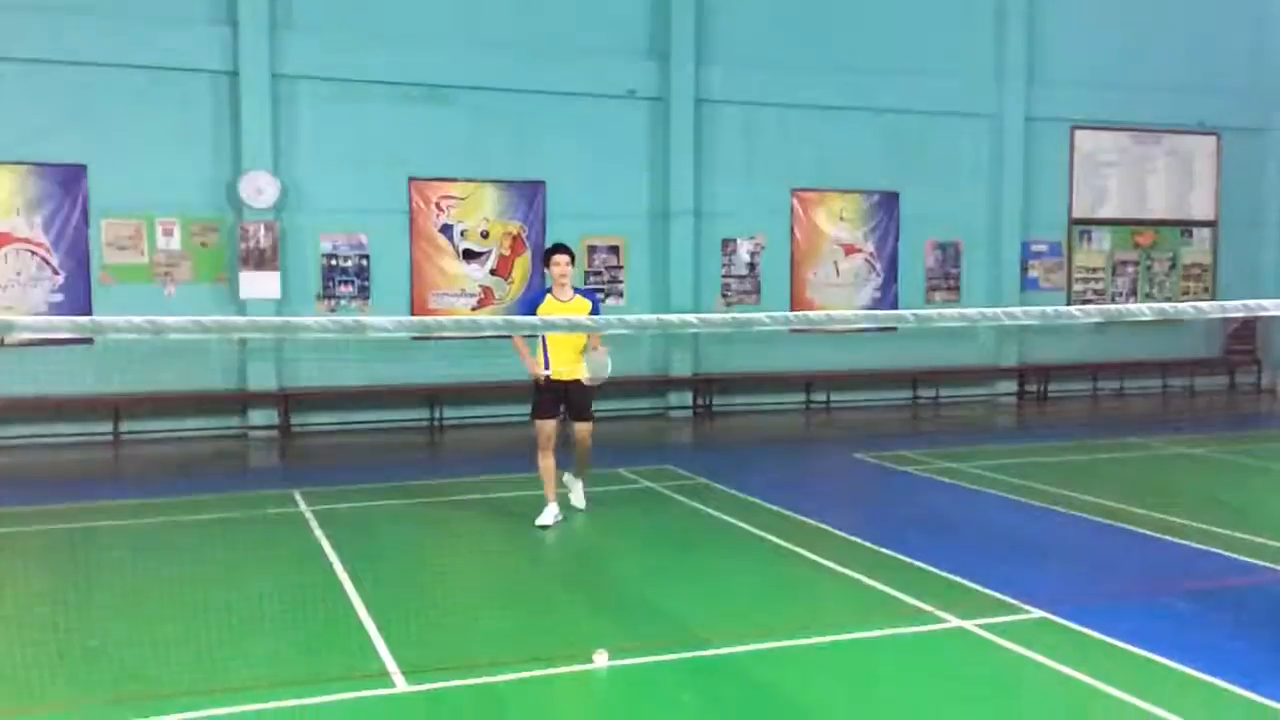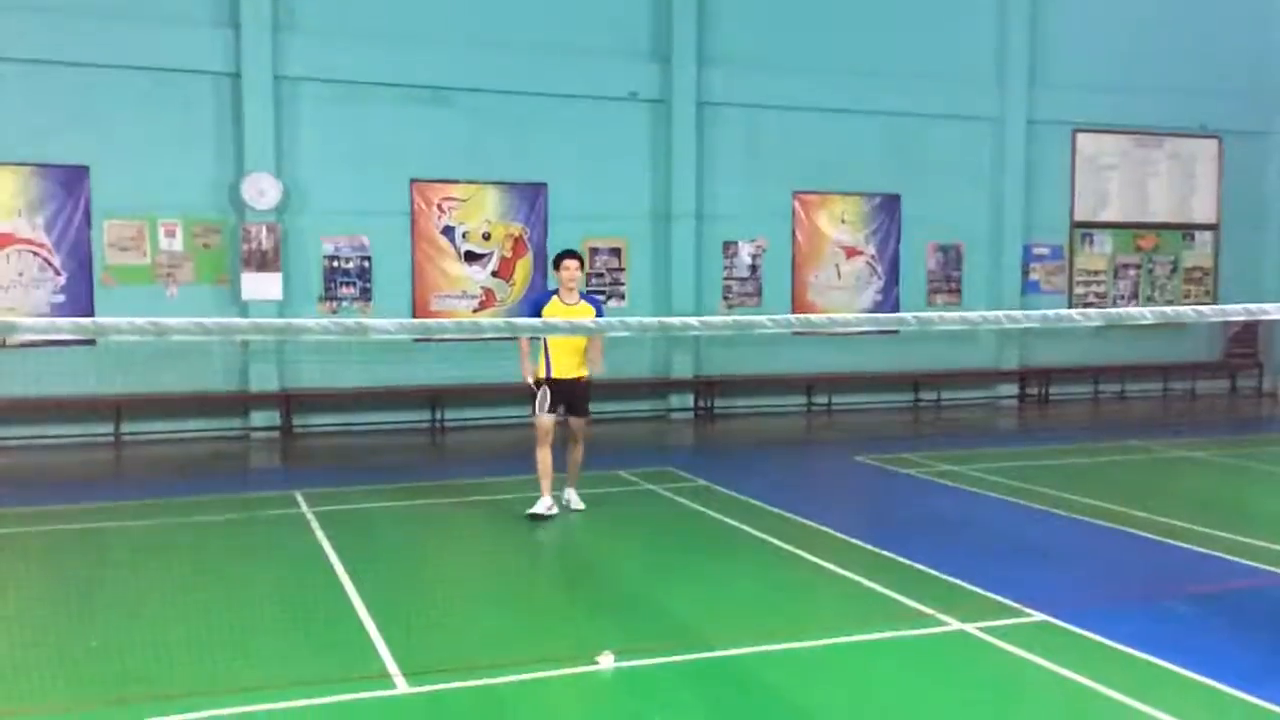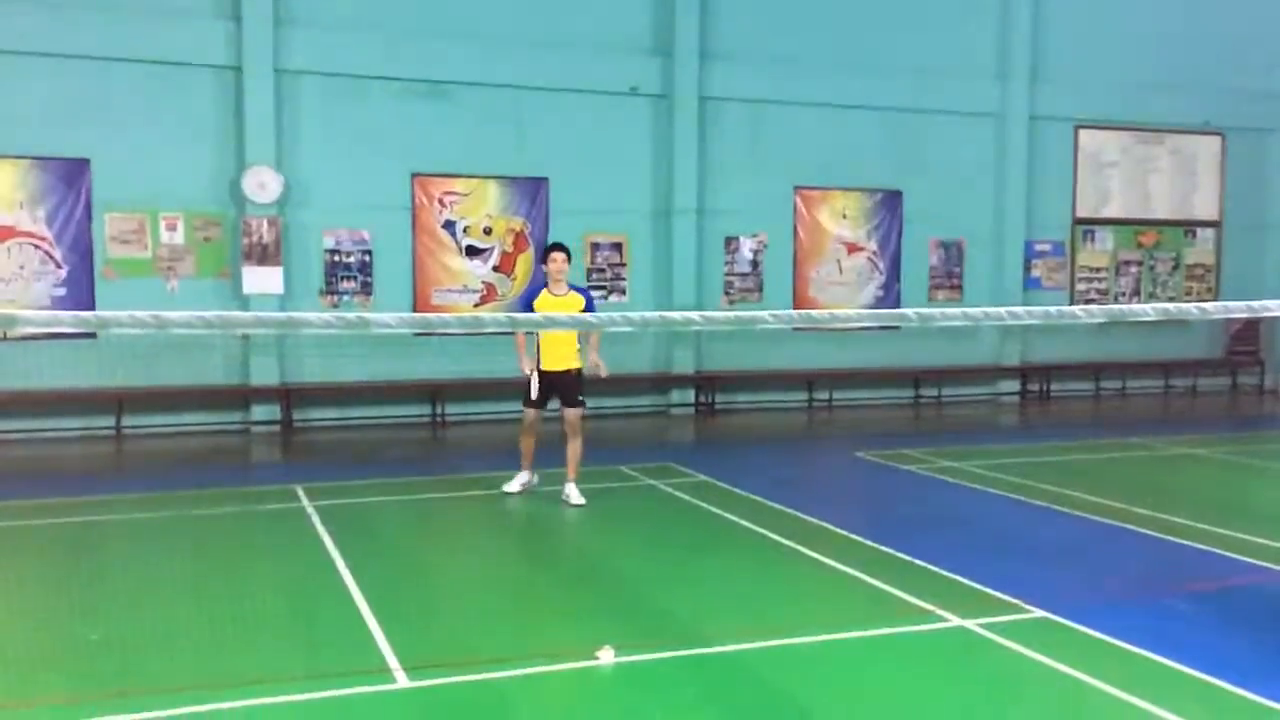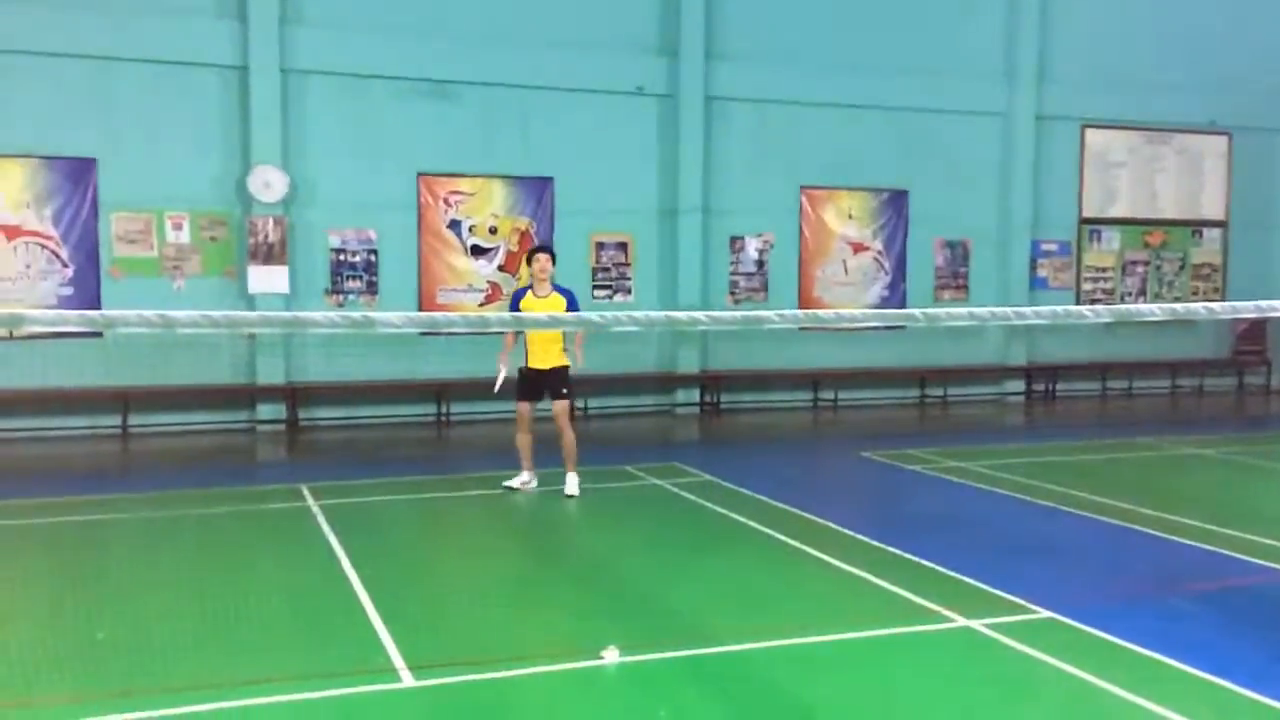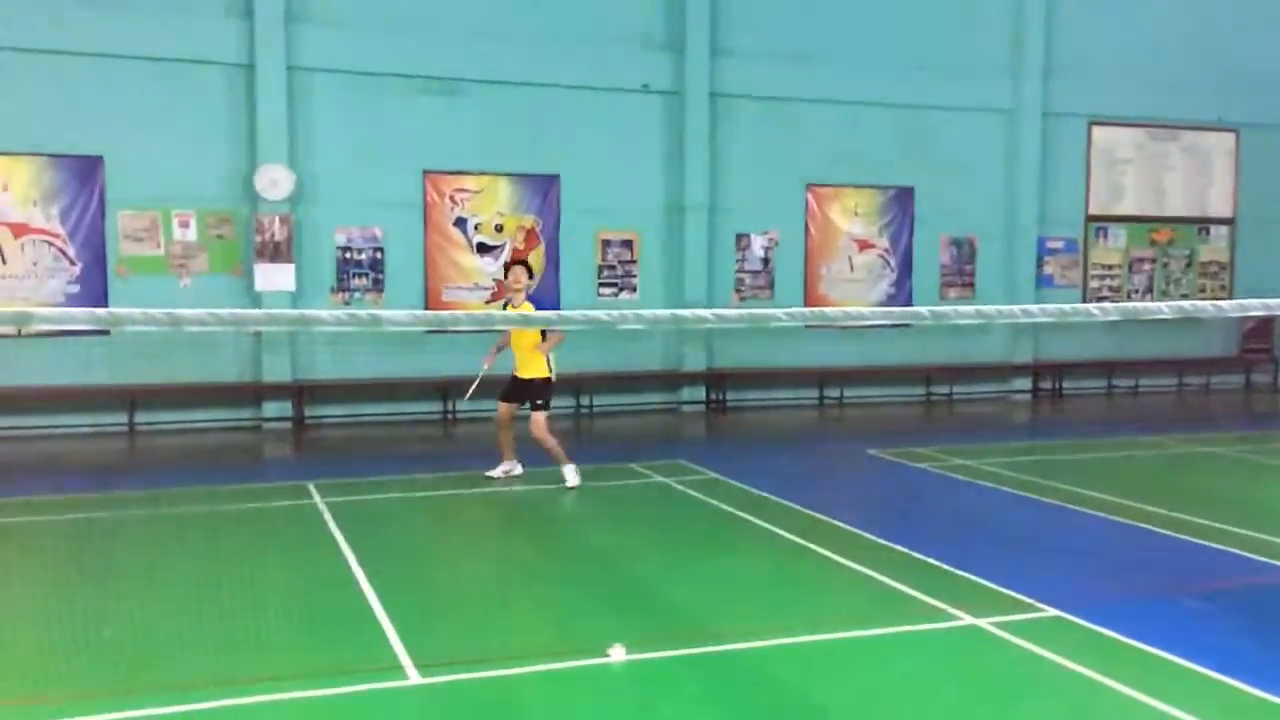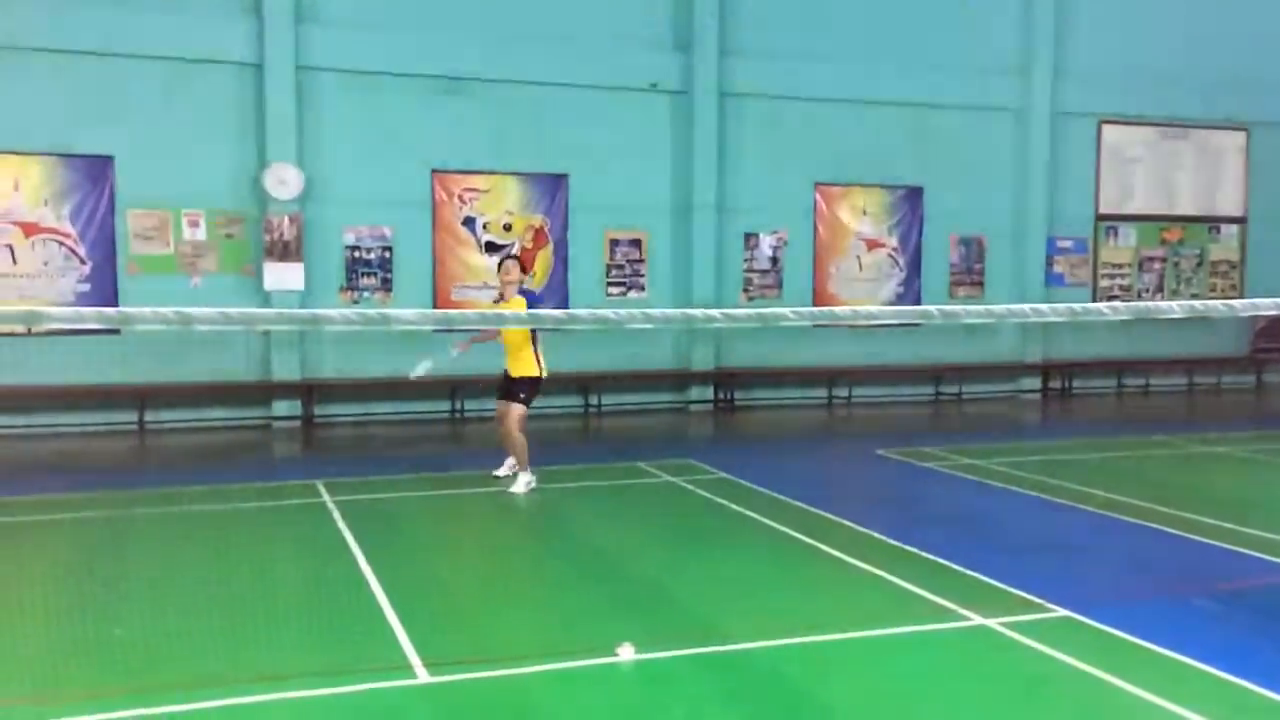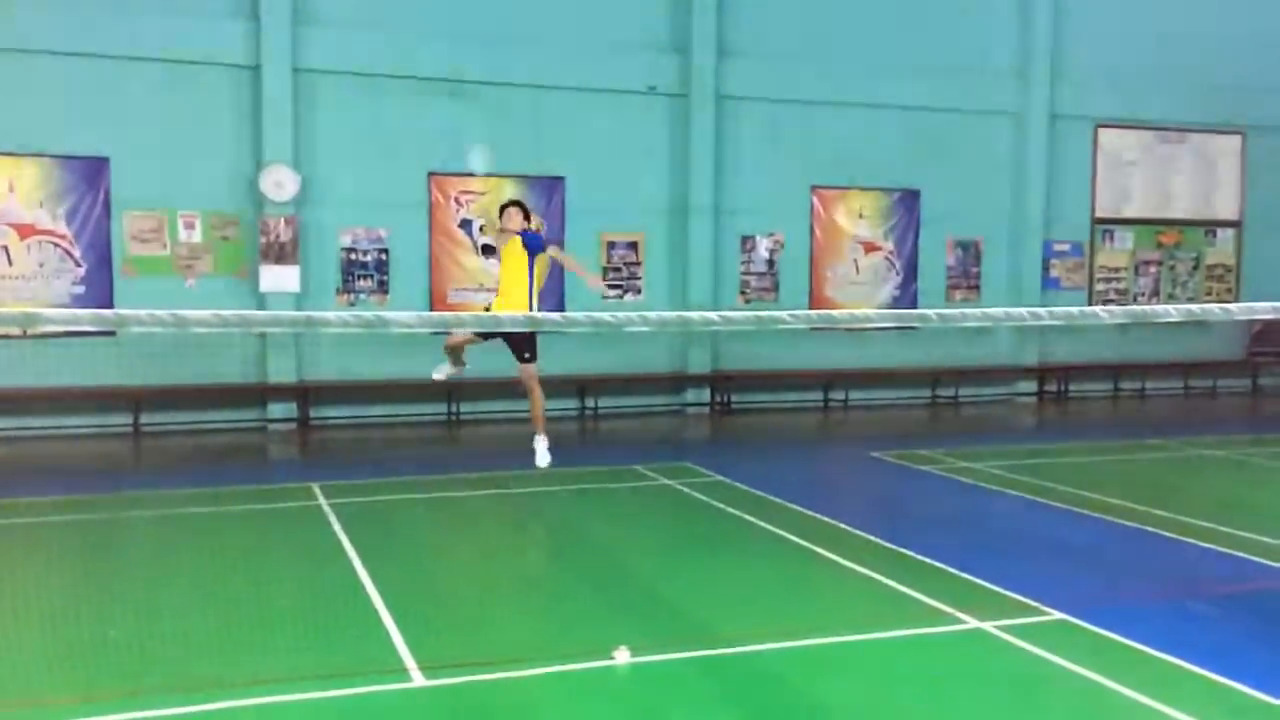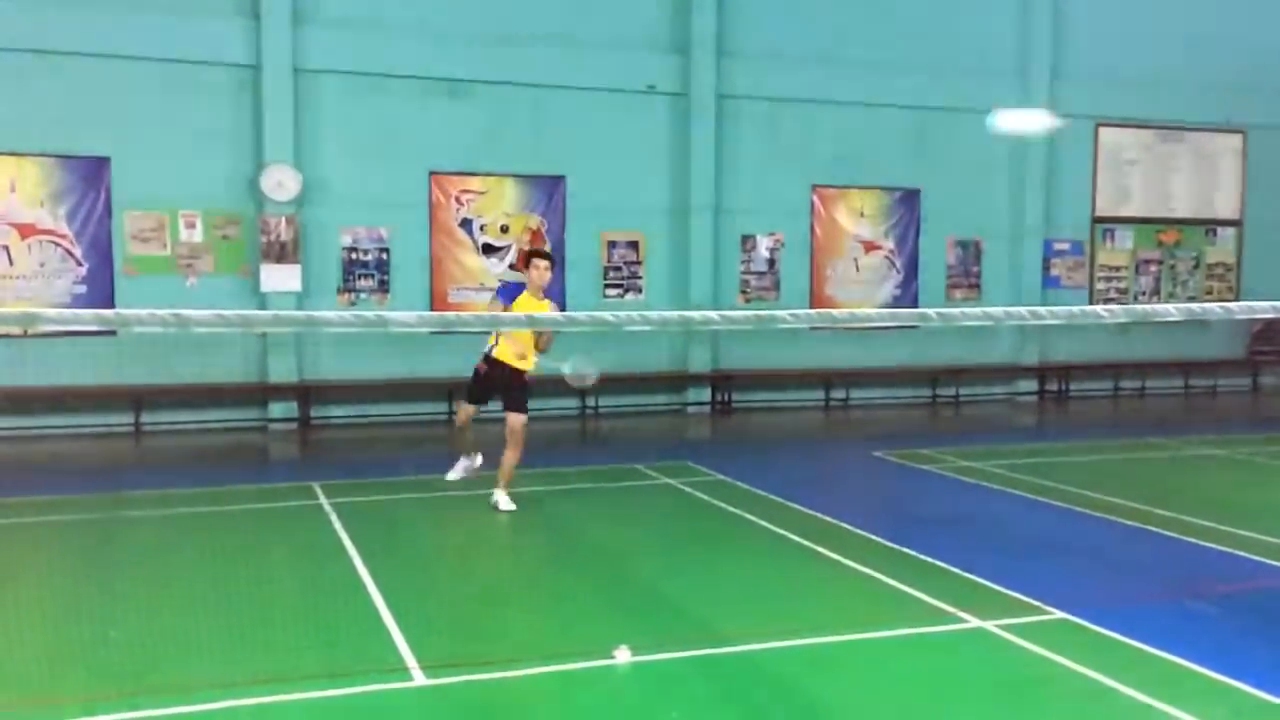
dt=0.3s
person 1, frame 1
left shoulder: (589, 301)
right shoulder: (537, 302)
left elbow: (594, 335)
right elbow: (518, 334)
left wrist: (596, 346)
right wrist: (530, 360)
left hip: (579, 379)
right hip: (548, 380)
left knee: (583, 442)
right knee: (546, 442)
left ankle: (575, 478)
right ankle: (552, 505)
person 1, frame 2
left shoulder: (593, 306)
right shoulder: (542, 302)
left elbow: (595, 340)
left wrist: (594, 356)
right wrist: (526, 363)
left hip: (579, 378)
right hip: (548, 378)
left knee: (577, 436)
right knee: (544, 435)
left ankle: (571, 490)
right ankle: (546, 498)
person 1, frame 3
left shoulder: (583, 296)
right shoulder: (534, 297)
left elbow: (592, 329)
right elbow: (521, 329)
left wrist: (593, 354)
right wrist: (523, 357)
left hip: (571, 370)
right hip: (540, 370)
left knee: (574, 428)
right knee: (528, 425)
left ankle: (571, 486)
right ankle: (526, 473)
person 1, frame 4
left shoulder: (566, 296)
right shoulder: (520, 296)
left elbow: (577, 327)
right elbow: (512, 328)
left wrist: (576, 347)
right wrist: (505, 352)
left hip: (557, 366)
right hip: (530, 367)
left knee: (562, 420)
right knee: (523, 421)
left ankle: (571, 475)
right ankle: (528, 475)
person 1, frame 5
left shoulder: (538, 306)
right shoulder: (506, 307)
left elbow: (558, 332)
left wrist: (547, 344)
right wrist: (495, 351)
left hip: (541, 377)
right hip: (520, 376)
left knee: (539, 431)
right knee: (502, 419)
left ankle: (569, 467)
right ankle: (509, 463)
person 1, frame 6
left shoulder: (528, 298)
right shoulder: (499, 304)
right wrist: (469, 341)
left hip: (530, 373)
right hip: (511, 371)
left knee: (512, 425)
right knee: (500, 419)
left ankle: (526, 474)
right ankle: (513, 460)
person 1, frame 7
left shoulder: (526, 239)
right shoulder: (508, 244)
left elbow: (556, 253)
left wrist: (585, 275)
right hip: (497, 314)
left knee: (530, 383)
right knee: (452, 343)
left ankle: (540, 437)
right ankle: (456, 366)
person 1, frame 8
left shoulder: (548, 308)
right shoulder: (513, 290)
right elbow: (494, 313)
left wrist: (547, 332)
right wrist: (511, 339)
left hip: (519, 371)
right hip: (494, 362)
left knee: (516, 435)
right knee: (463, 422)
left ankle: (501, 492)
right ankle: (468, 458)
